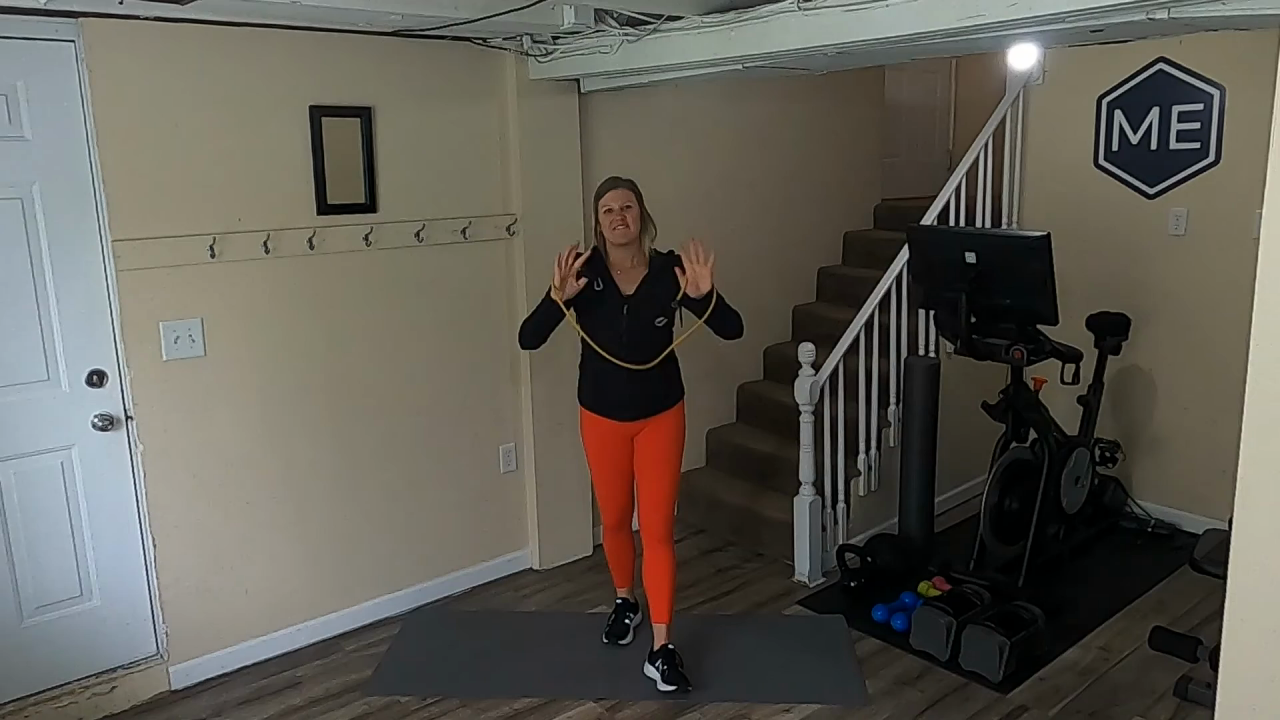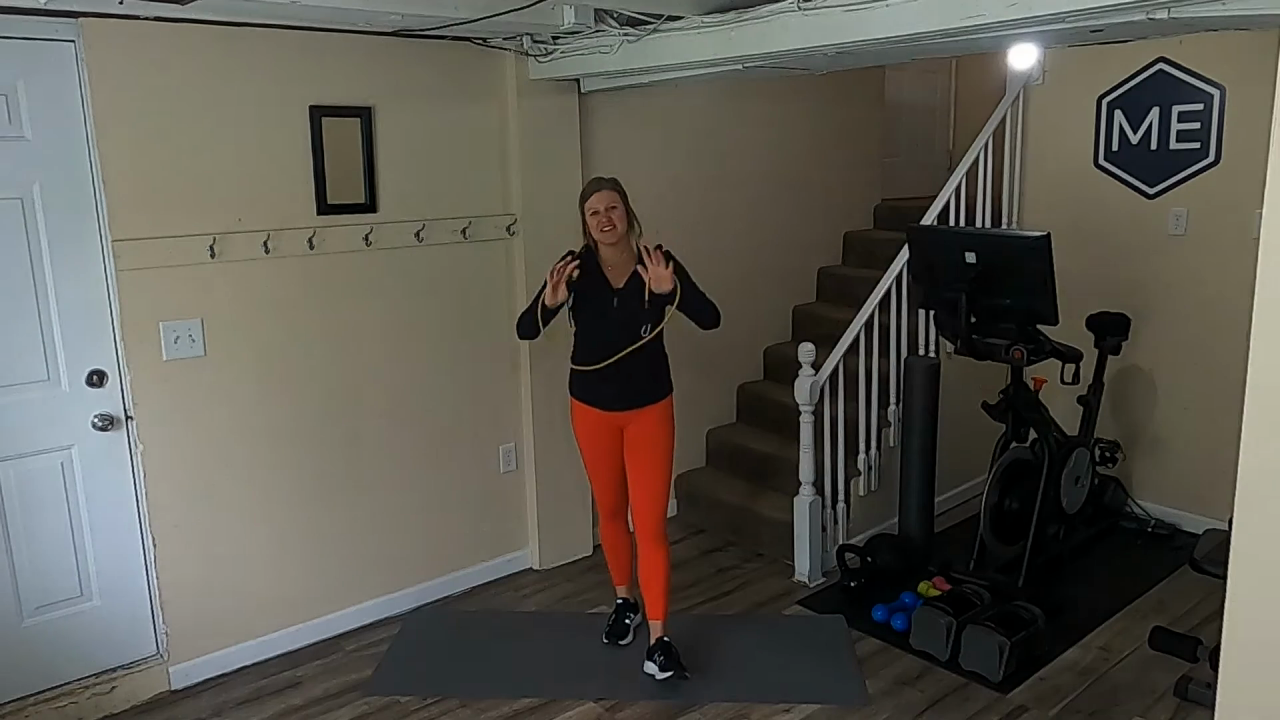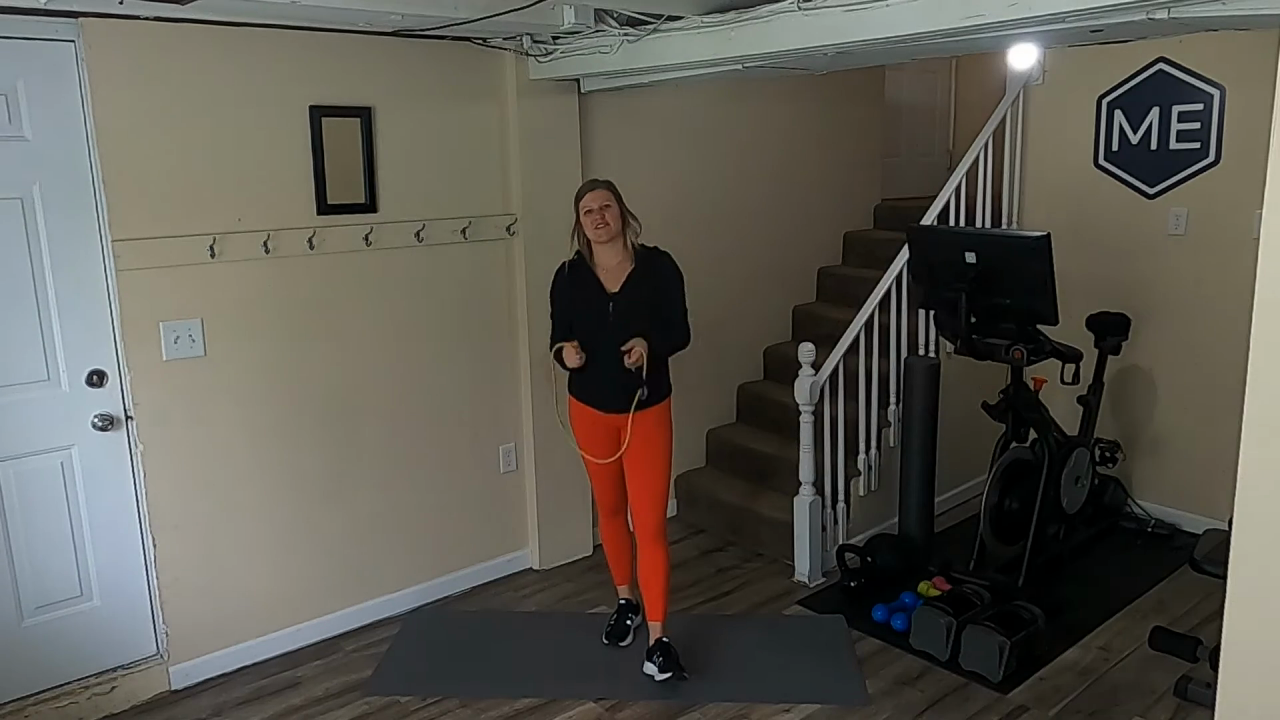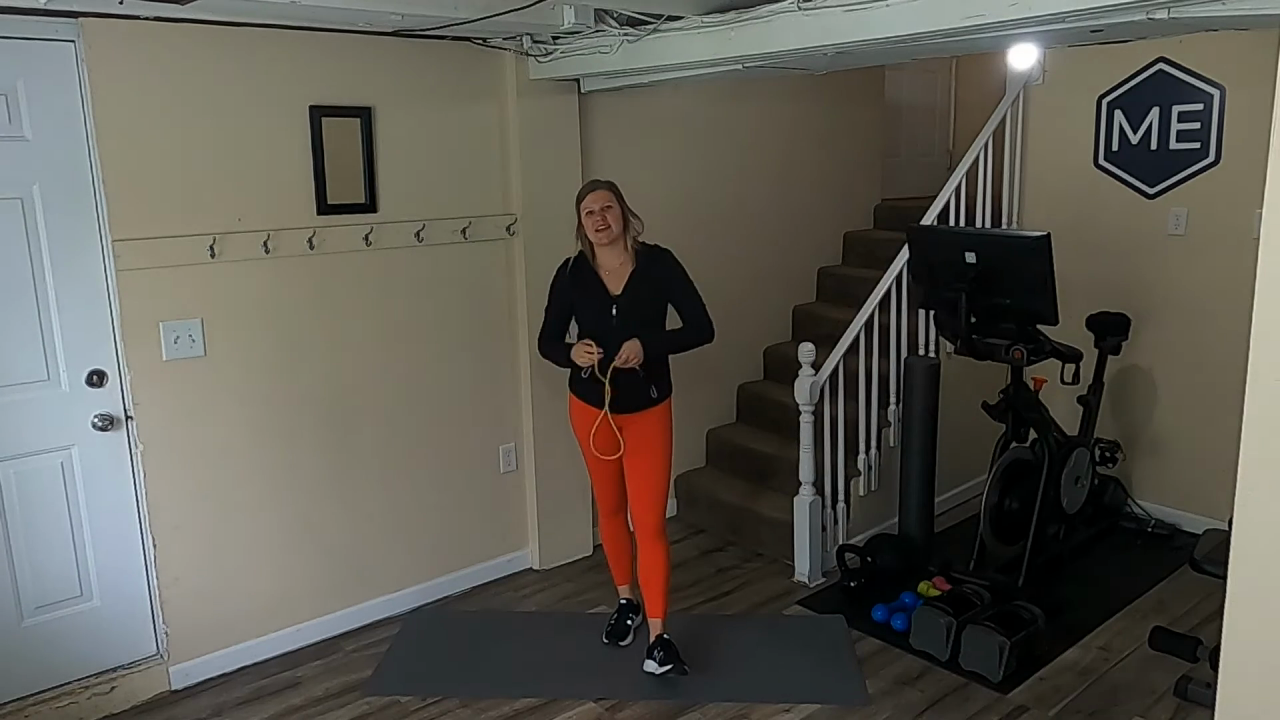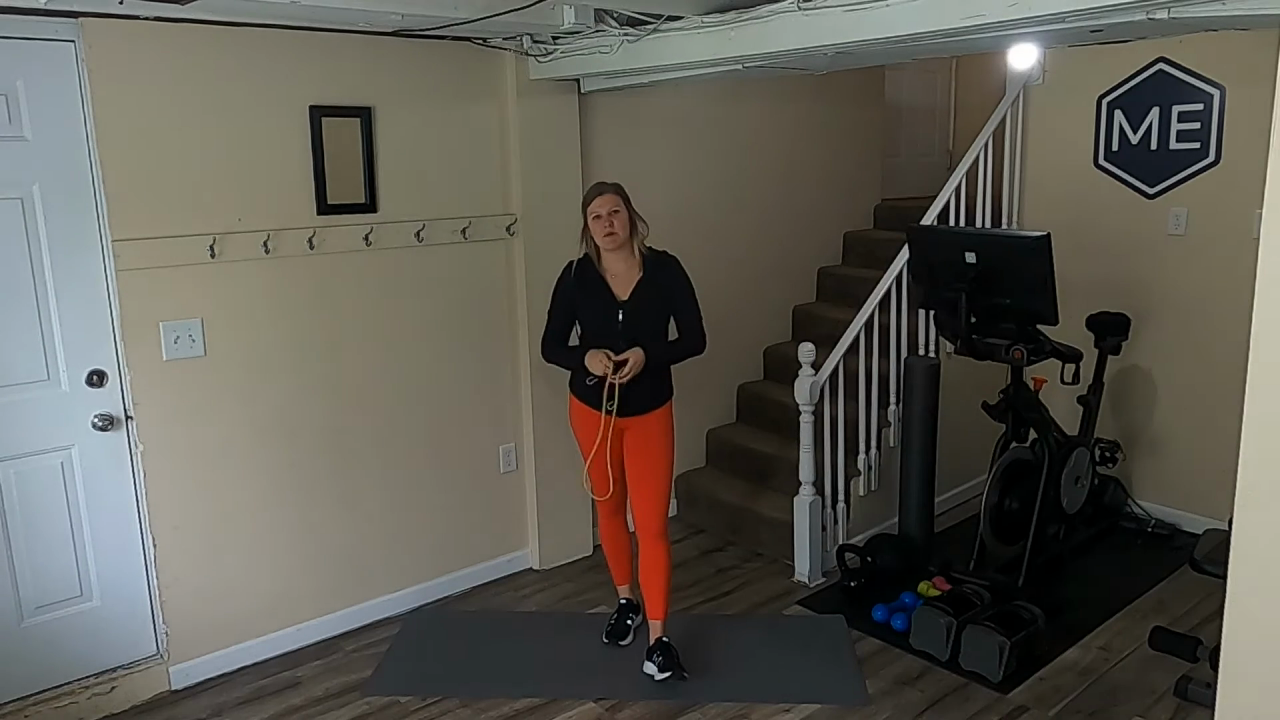
dt=0.3s
person 1, frame 1
left shoulder: (670, 268)
right shoulder: (583, 273)
left elbow: (732, 330)
right elbow: (529, 340)
left wrist: (704, 296)
right wrist: (556, 297)
left hip: (661, 415)
right hip: (601, 416)
left knee: (657, 528)
right knee: (615, 520)
left ankle: (661, 649)
right ankle: (624, 602)
person 1, frame 2
left shoulder: (656, 264)
right shoulder: (575, 267)
left elbow: (710, 320)
right elbow: (525, 331)
left wrist: (670, 290)
right wrist: (549, 301)
left hip: (650, 409)
right hip: (592, 408)
left knee: (651, 522)
right knee: (611, 511)
left ankle: (658, 642)
right ankle: (624, 600)
person 1, frame 3
left shoulder: (657, 265)
right shoulder: (569, 275)
left elbow: (680, 335)
right elbow: (560, 337)
left wrist: (649, 345)
right wrist: (565, 349)
left hip: (647, 408)
right hip: (590, 408)
left knee: (650, 524)
right knee: (610, 509)
left ankle: (659, 641)
right ankle: (626, 602)
person 1, frame 4
left shoulder: (658, 263)
right shoulder: (570, 274)
left elbow: (701, 329)
right elbow: (547, 342)
left wrist: (648, 344)
right wrist: (573, 350)
left hip: (647, 408)
right hip: (590, 405)
left knee: (649, 522)
right knee: (610, 508)
left ankle: (658, 638)
right ankle: (626, 602)
person 1, frame 5
left shoulder: (664, 269)
right shoulder: (575, 277)
left elbow: (694, 339)
right elbow: (550, 347)
left wrist: (647, 354)
right wrist: (586, 357)
left hip: (650, 410)
right hip: (592, 408)
left knee: (652, 524)
right knee: (610, 508)
left ankle: (658, 642)
right ankle: (626, 602)
